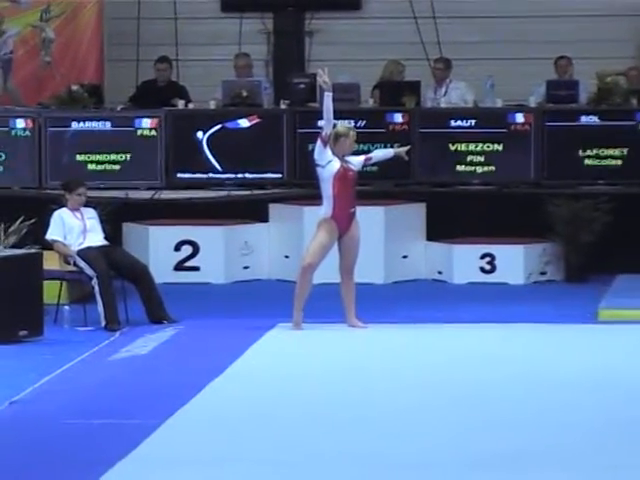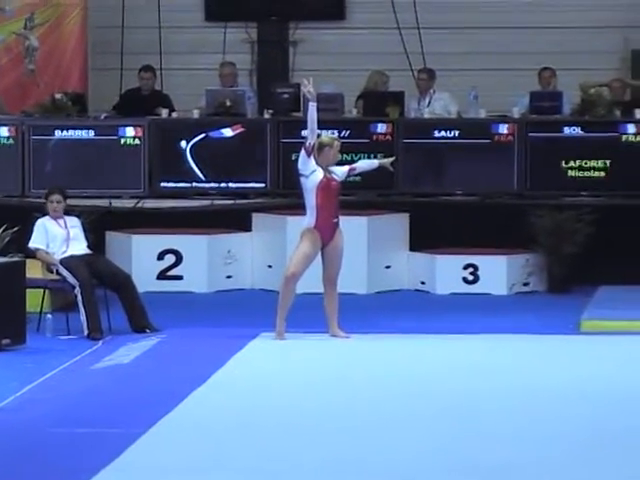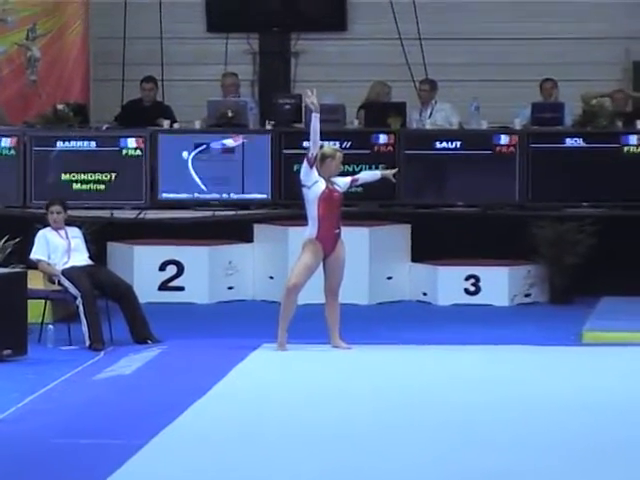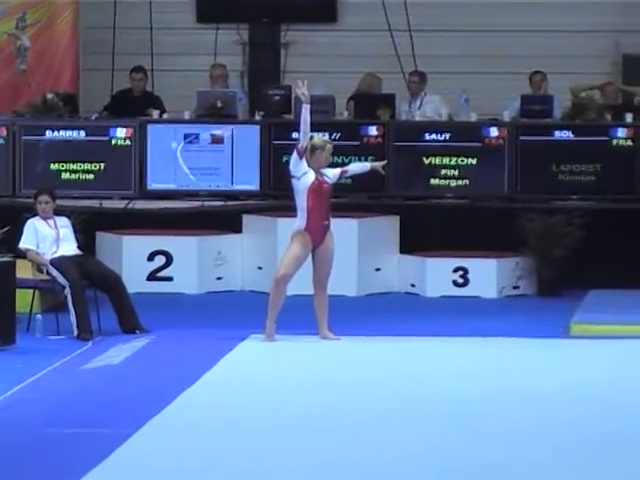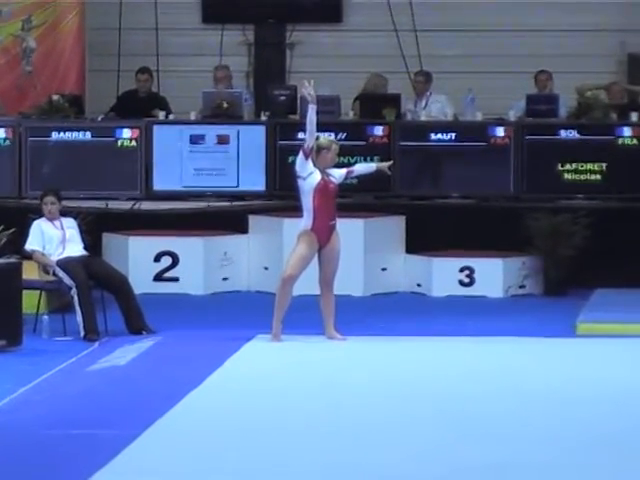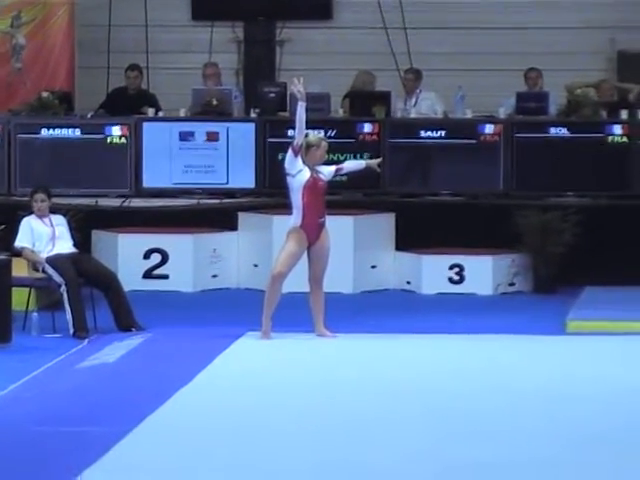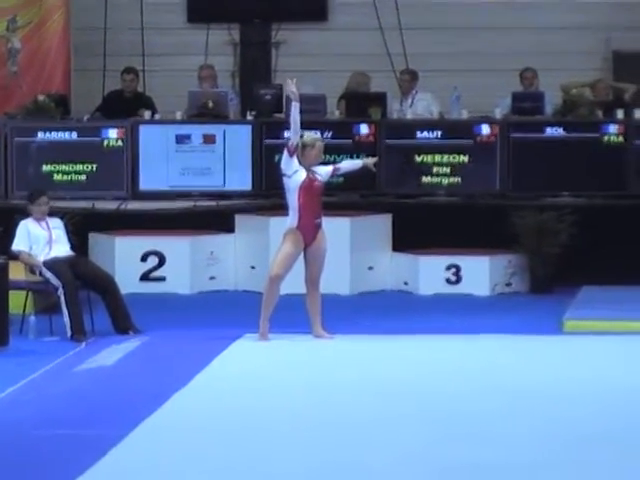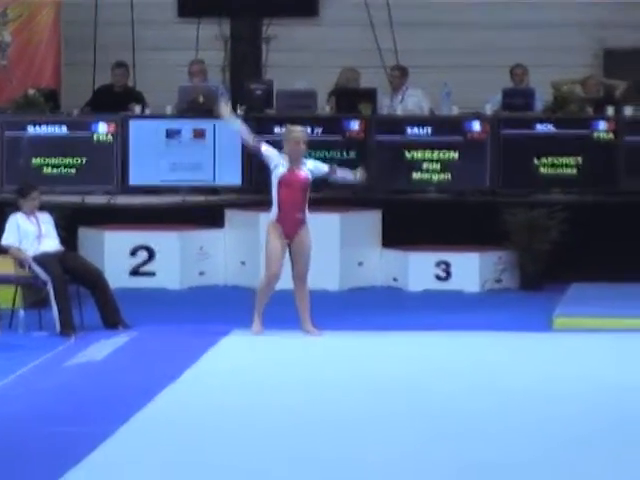
dt=0.3s
person 1, frame 1
left shoulder: (352, 162)
right shoulder: (323, 156)
left elbow: (374, 155)
right elbow: (327, 124)
left wrist: (396, 151)
right wrist: (327, 91)
left hip: (350, 222)
right hip: (330, 222)
left knee: (348, 271)
right knee: (308, 265)
left ankle: (351, 317)
right ankle: (297, 316)
person 1, frame 2
left shoulder: (335, 172)
right shoulder: (307, 166)
left elbow: (358, 166)
right elbow: (311, 134)
left wrist: (380, 162)
right wrist: (312, 102)
left hip: (334, 232)
right hip: (313, 232)
left knee: (331, 281)
right knee: (291, 274)
left ankle: (334, 327)
right ankle: (280, 325)
person 1, frame 3
left shoulder: (338, 183)
right shoulder: (309, 177)
left elbow: (360, 177)
right elbow: (314, 145)
left wrist: (383, 173)
right wrist: (315, 113)
left hip: (336, 243)
right hip: (315, 243)
left knee: (332, 292)
right knee: (292, 285)
left ankle: (335, 338)
right ankle: (281, 336)
person 1, frame 4
left shoulder: (327, 174)
right shoulder: (299, 168)
left elbow: (350, 169)
right elbow: (303, 136)
left wrist: (373, 165)
right wrist: (306, 104)
left hip: (325, 234)
right hip: (304, 234)
left knee: (321, 283)
right knee: (281, 276)
left ankle: (324, 330)
right ankle: (270, 327)
person 1, frame 5
left shoulder: (333, 174)
right shoulder: (305, 168)
left elbow: (355, 169)
right elbow: (310, 136)
left wrist: (379, 166)
right wrist: (312, 104)
left hip: (331, 234)
right hip: (310, 234)
left knee: (327, 283)
right knee: (288, 276)
left ankle: (330, 329)
right ankle: (276, 327)
person 1, frame 6
left shoulder: (322, 172)
right shoulder: (294, 165)
left elbow: (344, 167)
right elbow: (299, 134)
left wrist: (368, 163)
right wrist: (301, 102)
left hip: (320, 231)
right hip: (299, 231)
left knee: (317, 280)
right knee: (278, 273)
left ankle: (320, 327)
right ankle: (266, 324)
person 1, frame 7
left shoulder: (319, 172)
right shoulder: (290, 166)
left elbow: (341, 166)
right elbow: (294, 133)
left wrist: (364, 162)
right wrist: (294, 102)
left hip: (316, 233)
right hip: (295, 232)
left knee: (313, 282)
right knee: (275, 275)
left ankle: (317, 328)
right ankle: (263, 325)
person 1, frame 8
left shoulder: (310, 166)
right shoulder: (276, 159)
left elbow: (333, 172)
right elbow: (252, 141)
left wrist: (354, 176)
right wrist: (231, 118)
left hip: (300, 228)
right hip: (278, 225)
left knee: (301, 277)
right knee: (272, 275)
left ankle: (306, 323)
right ankle: (257, 318)
person 2, frame 1
left shoulder: (91, 212)
right shoulder: (59, 215)
right elbow: (57, 245)
right wrist: (74, 255)
left hip: (104, 247)
right hip: (83, 251)
left knee: (140, 269)
right knee: (102, 273)
left ankle: (158, 314)
right ankle: (110, 321)
person 2, frame 2
left shoulder: (74, 221)
right shoulder: (42, 223)
right elbow: (40, 253)
right wrist: (57, 264)
left hip: (88, 256)
right hip: (66, 260)
left knee: (123, 278)
right knee: (85, 281)
left ankle: (140, 323)
right ankle: (93, 329)
person 2, frame 3
left shoulder: (76, 231)
right shoulder: (43, 234)
right elbow: (41, 264)
left wrist: (87, 267)
right wrist: (59, 274)
left hip: (89, 267)
right hip: (68, 270)
left knee: (125, 288)
right knee: (86, 292)
left ankle: (142, 334)
right ankle: (94, 340)
person 2, frame 4
left shoulder: (64, 221)
right shoulder: (32, 224)
right elbow: (30, 254)
left wrist: (80, 255)
right wrist: (48, 264)
left hip: (78, 257)
right hip: (56, 260)
left knee: (113, 279)
right knee: (75, 282)
left ankle: (130, 324)
right ankle: (83, 330)
person 2, frame 5
left shoulder: (71, 222)
right shoulder: (38, 225)
right elbow: (36, 255)
left wrist: (86, 259)
right wrist: (53, 265)
left hip: (84, 257)
right hip: (63, 261)
left knee: (120, 280)
right knee: (81, 282)
left ankle: (137, 325)
right ankle: (89, 331)
person 2, frame 6
left shoulder: (60, 219)
right shoulder: (28, 222)
right elbow: (26, 252)
left wrist: (77, 256)
right wrist: (42, 262)
left hip: (73, 254)
right hip: (52, 258)
left knee: (109, 277)
right knee: (71, 279)
left ankle: (127, 322)
right ankle: (79, 328)
person 2, frame 7
left shoulder: (57, 222)
right shoulder: (25, 225)
right elbow: (22, 255)
left wrist: (73, 256)
right wrist: (39, 265)
left hip: (71, 258)
right hip: (49, 262)
left knee: (106, 280)
right knee: (68, 282)
left ankle: (124, 325)
right ankle: (76, 331)
person 2, frame 8
left shoulder: (46, 217)
right shoulder: (15, 220)
left wrist: (61, 250)
right wrist: (29, 260)
left hip: (59, 253)
right hip: (39, 257)
left knee: (95, 274)
right knee: (57, 277)
left ankle: (113, 319)
right ankle: (65, 326)
